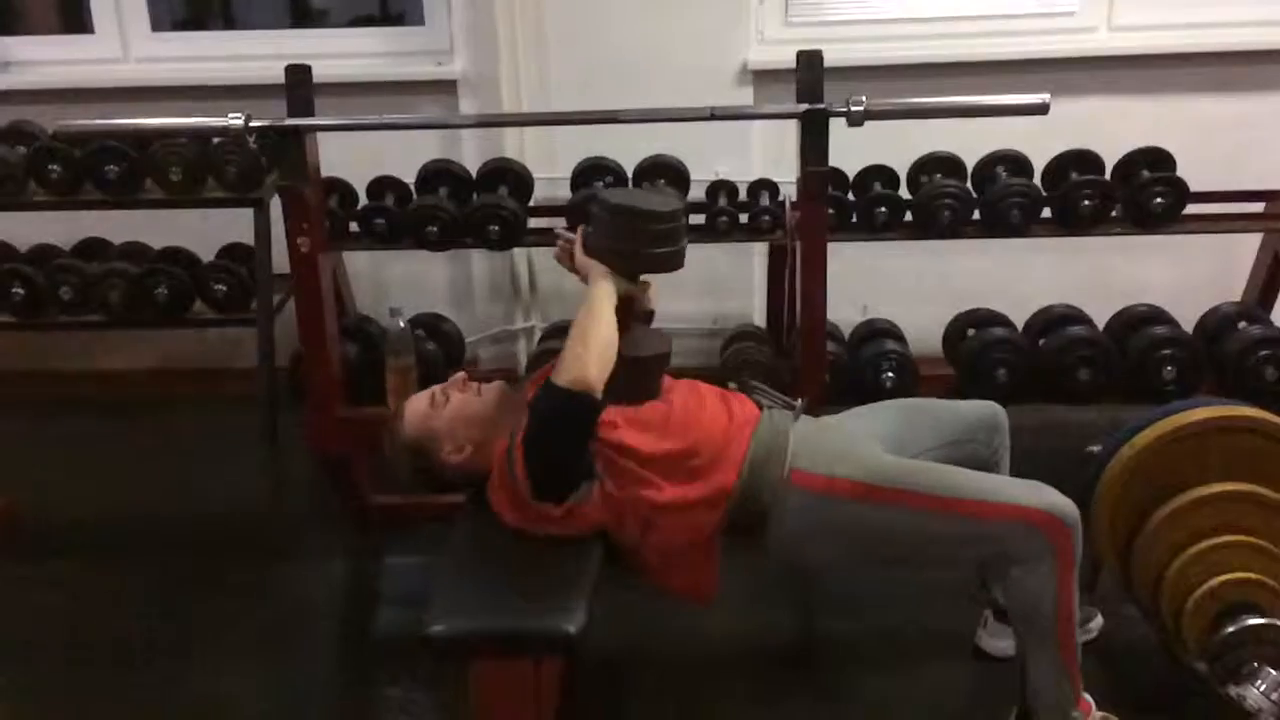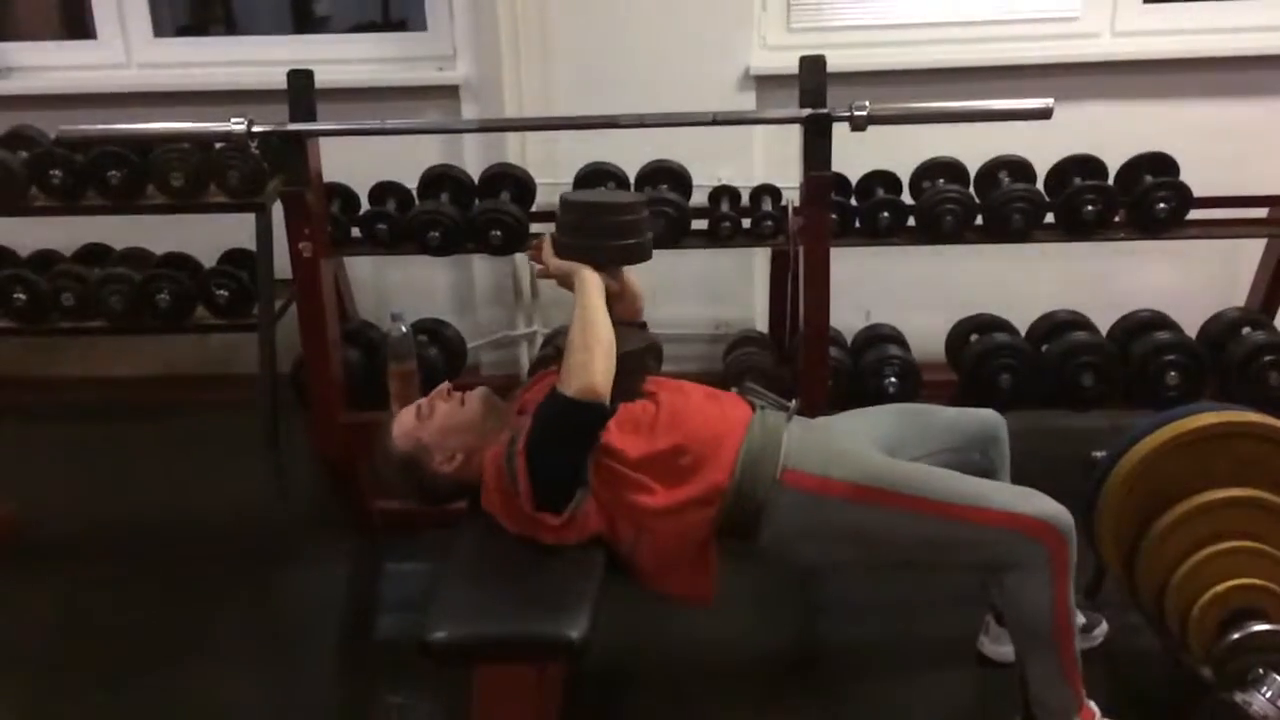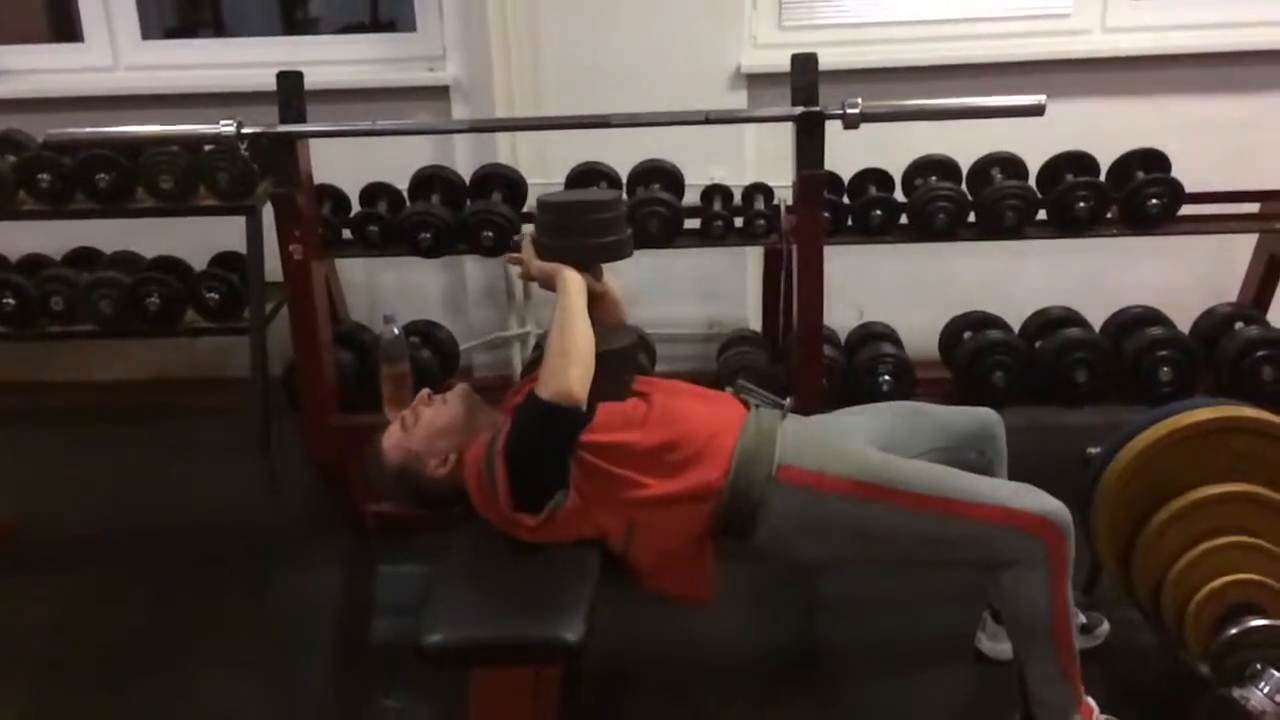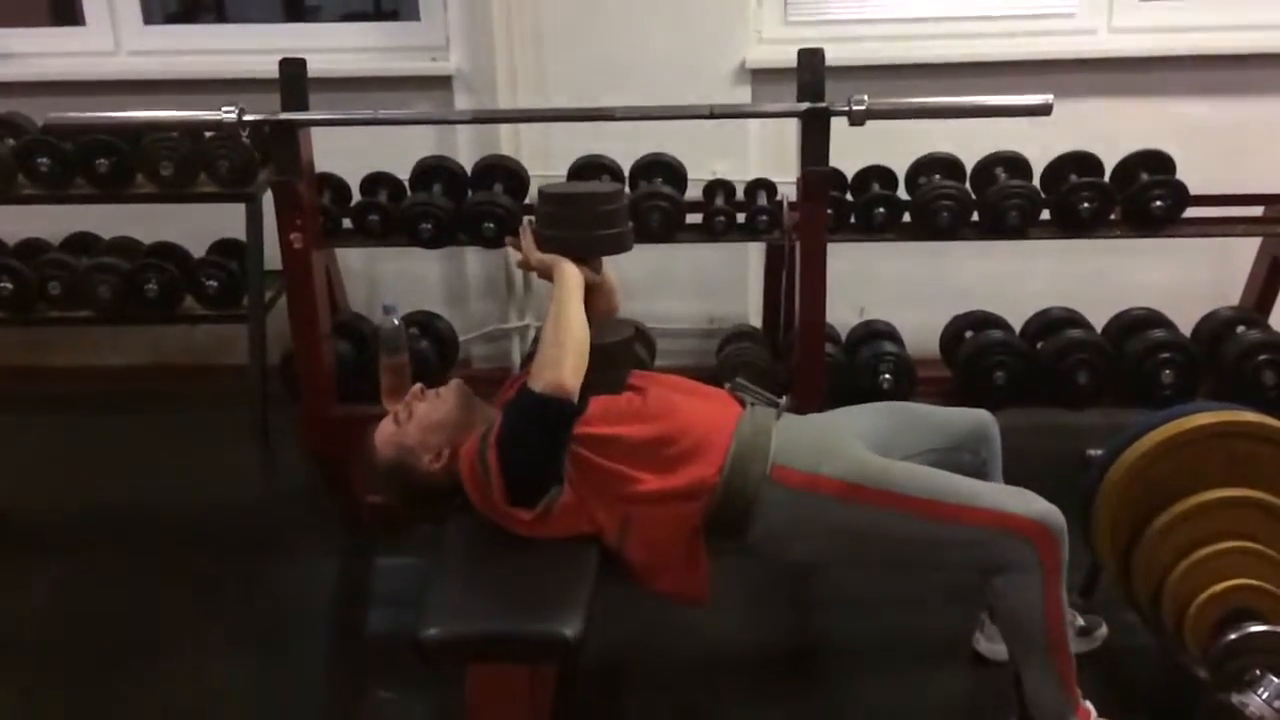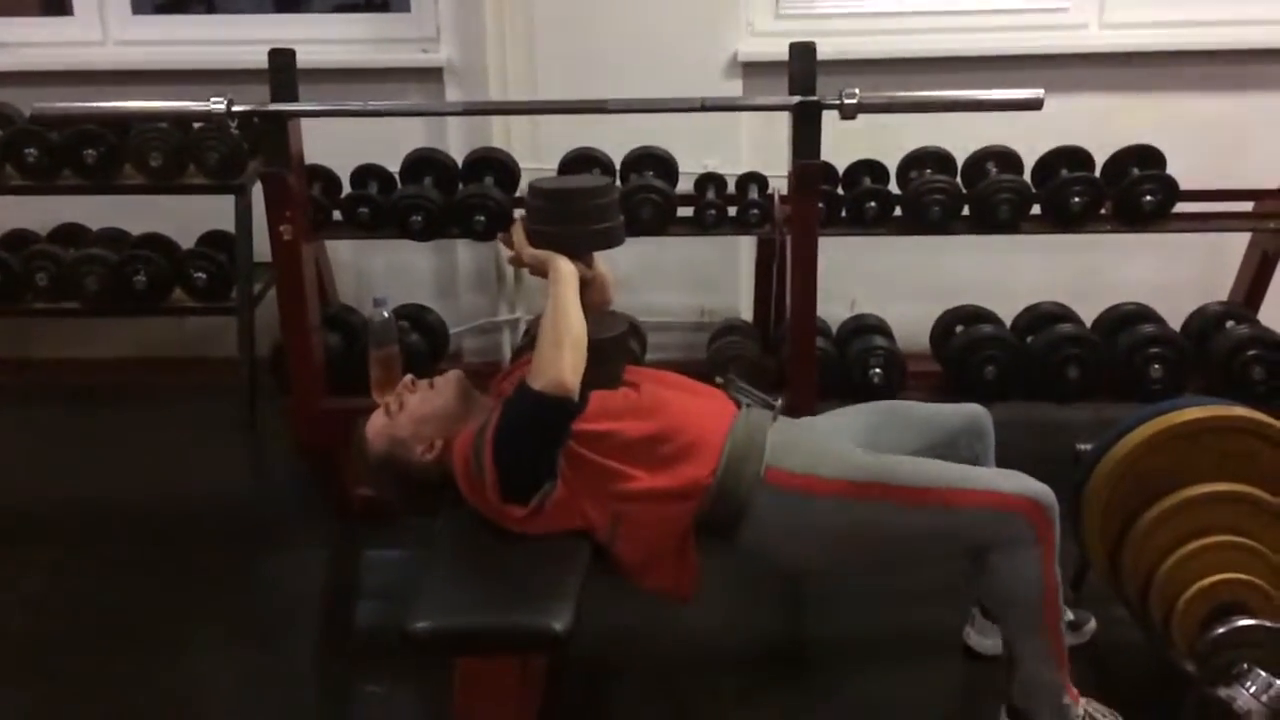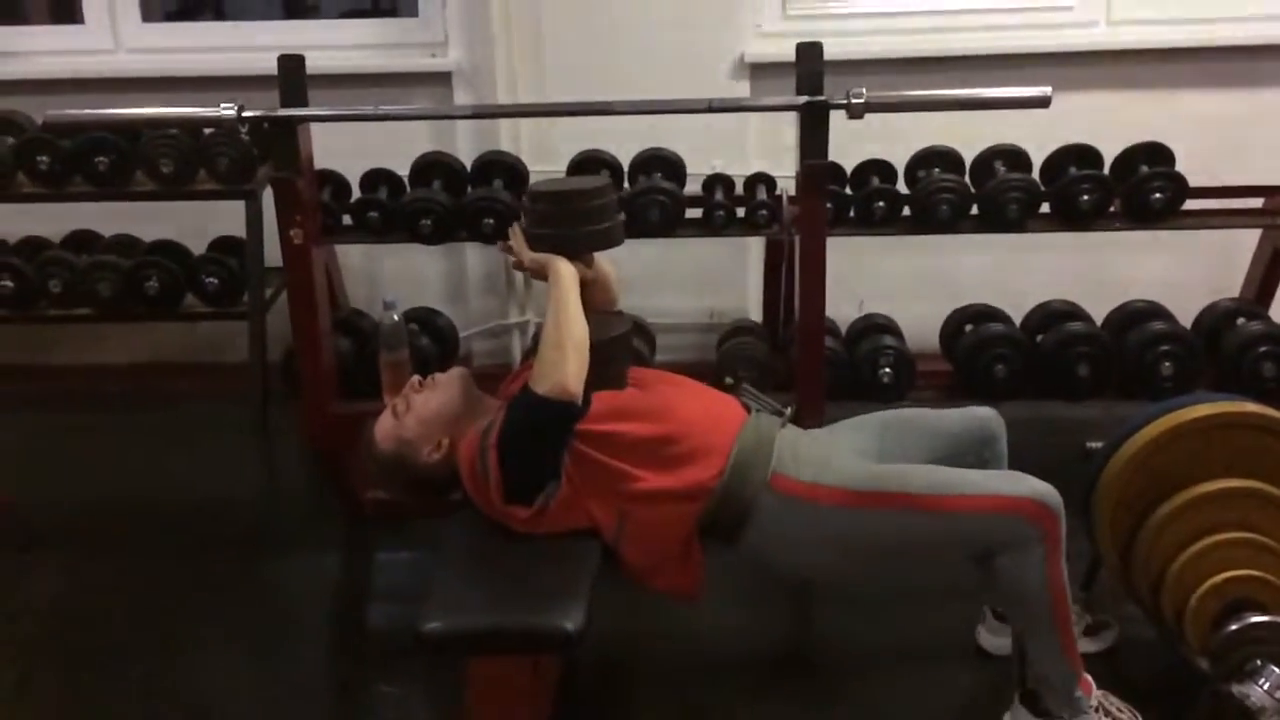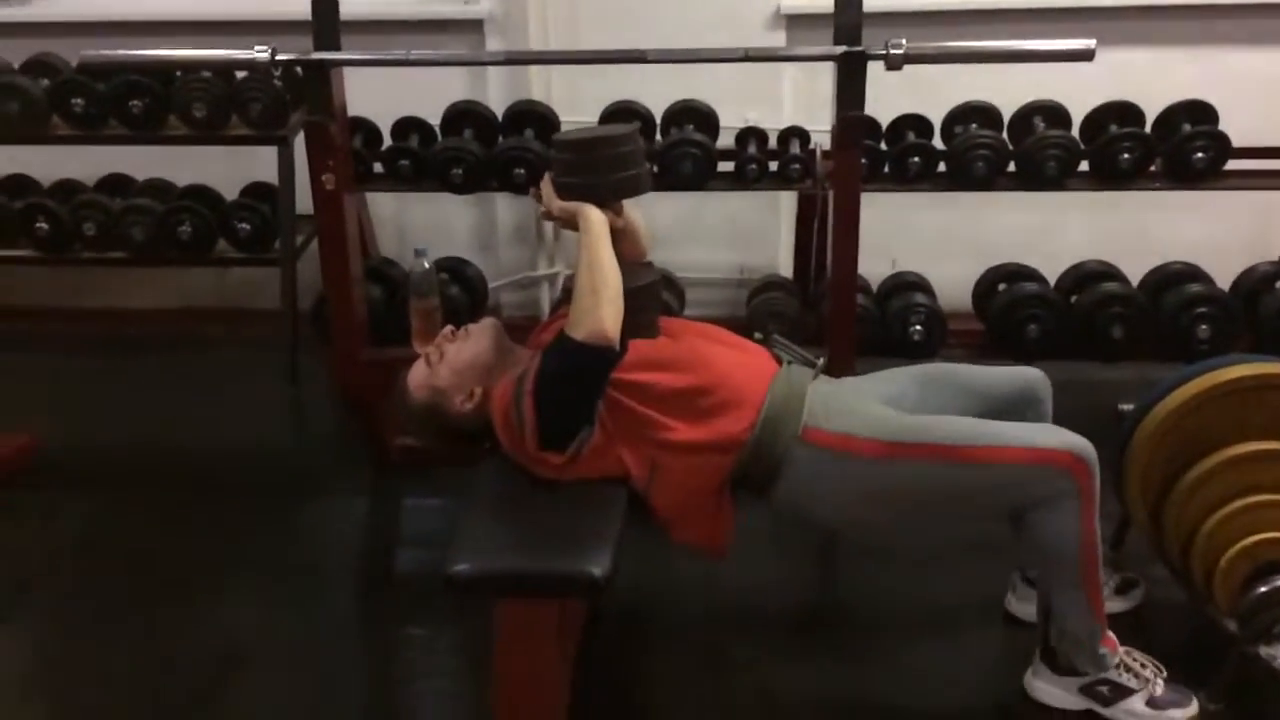
dt=0.4s
person 1, frame 1
left shoulder: (533, 409)
right shoulder: (527, 469)
left elbow: (627, 343)
right elbow: (580, 385)
left wrist: (614, 274)
right wrist: (600, 282)
left hip: (782, 434)
right hip: (787, 486)
left knee: (985, 423)
right knee: (1050, 521)
left ankle: (1013, 606)
person 1, frame 2
left shoulder: (526, 414)
right shoulder: (517, 471)
left elbow: (623, 345)
right elbow: (588, 399)
left wrist: (607, 276)
right wrist: (585, 282)
left hip: (775, 437)
right hip: (779, 486)
left knee: (985, 433)
right knee: (1045, 529)
left ankle: (1017, 613)
person 1, frame 3
left shoulder: (514, 416)
right shoulder: (506, 471)
left elbow: (608, 345)
right elbow: (566, 397)
left wrist: (585, 280)
right wrist: (566, 280)
left hip: (771, 435)
right hip: (777, 485)
left knee: (978, 431)
right knee: (1042, 524)
left ankle: (1017, 614)
person 1, frame 4
left shoulder: (508, 412)
right shoulder: (499, 465)
left elbow: (601, 335)
right elbow: (558, 388)
left wrist: (586, 271)
right wrist: (563, 274)
left hip: (769, 434)
right hip: (771, 485)
left knee: (974, 432)
right knee: (1036, 528)
left ankle: (1020, 616)
person 1, frame 5
left shoulder: (502, 400)
right shoulder: (492, 458)
left elbow: (593, 329)
right elbow: (559, 387)
left wrist: (577, 265)
right wrist: (557, 268)
left hip: (766, 437)
right hip: (767, 489)
left knee: (968, 427)
right knee: (1027, 507)
left ankle: (1009, 608)
person 1, frame 6
left shoulder: (506, 402)
right shoulder: (499, 460)
left elbow: (599, 332)
right elbow: (561, 392)
left wrist: (580, 265)
right wrist: (557, 271)
left hip: (774, 444)
right hip: (771, 495)
left knee: (979, 431)
right knee: (1033, 507)
left ankle: (1018, 614)
person 1, frame 7
left shoulder: (540, 352)
right shoulder: (530, 409)
left elbow: (631, 280)
right elbow: (598, 339)
left wrist: (608, 212)
right wrist: (586, 222)
left hip: (807, 396)
right hip: (803, 448)
left knee: (1025, 390)
right knee: (1068, 462)
left ankle: (1053, 579)
